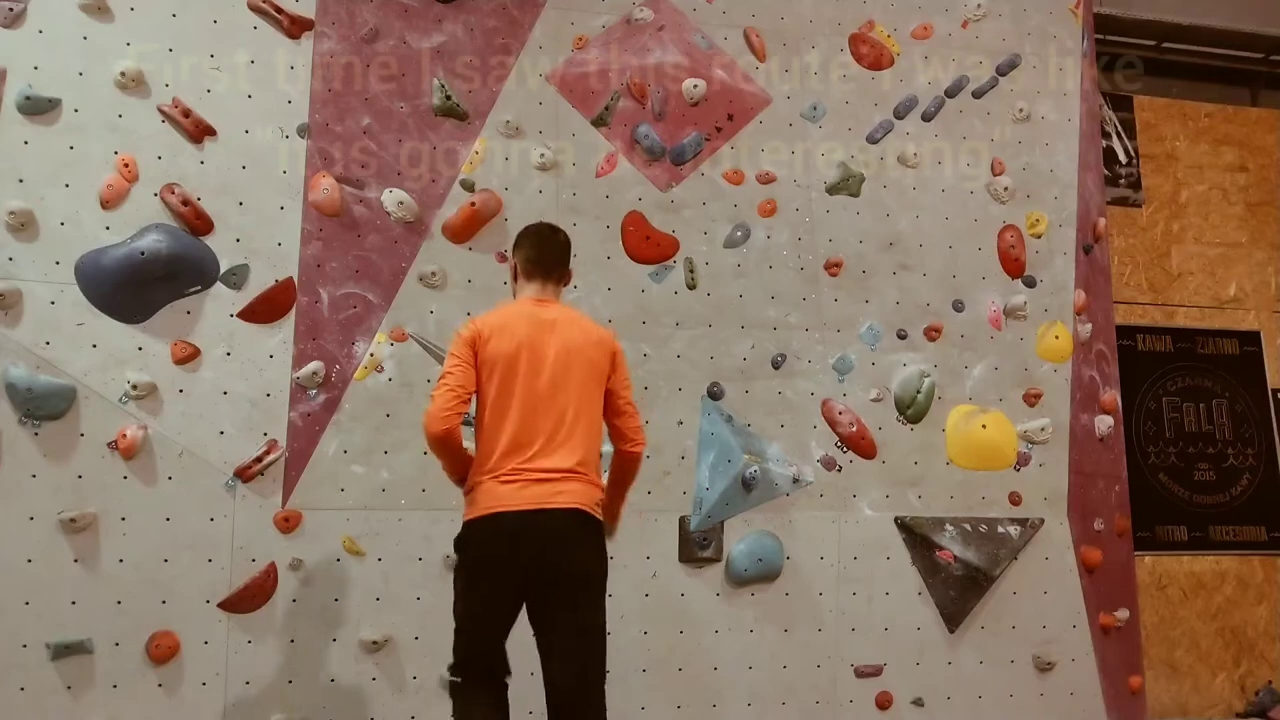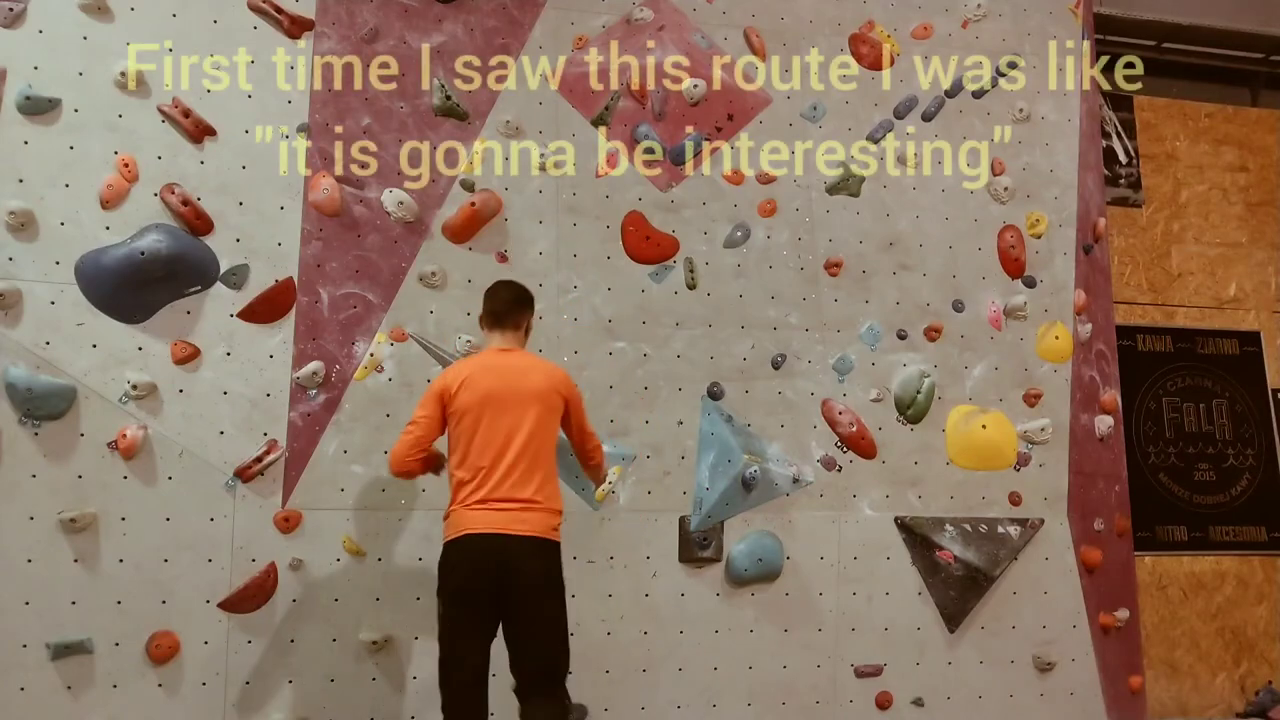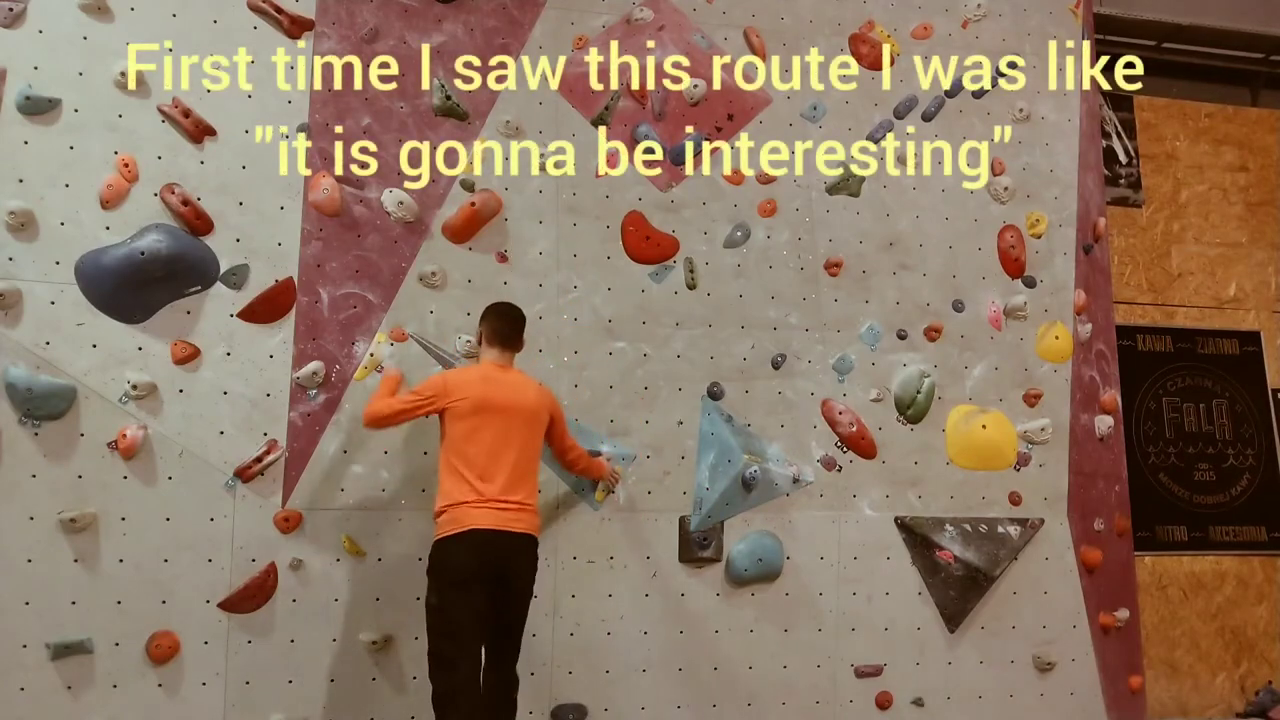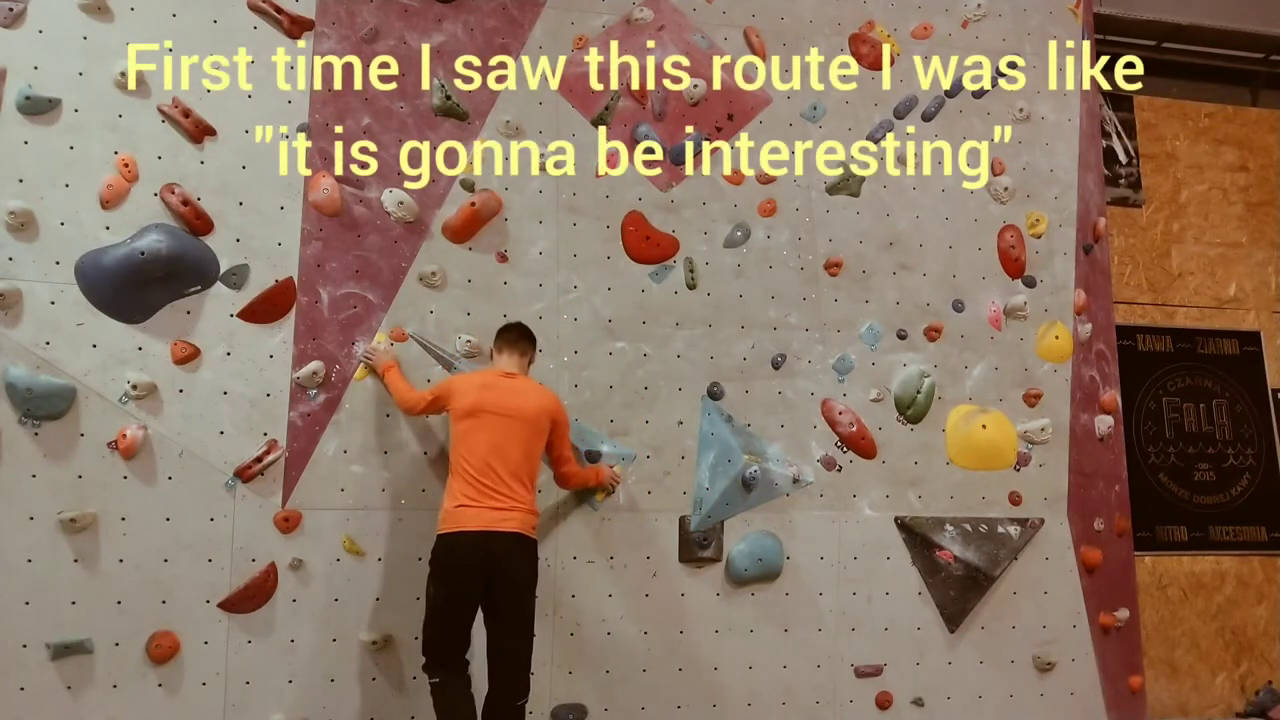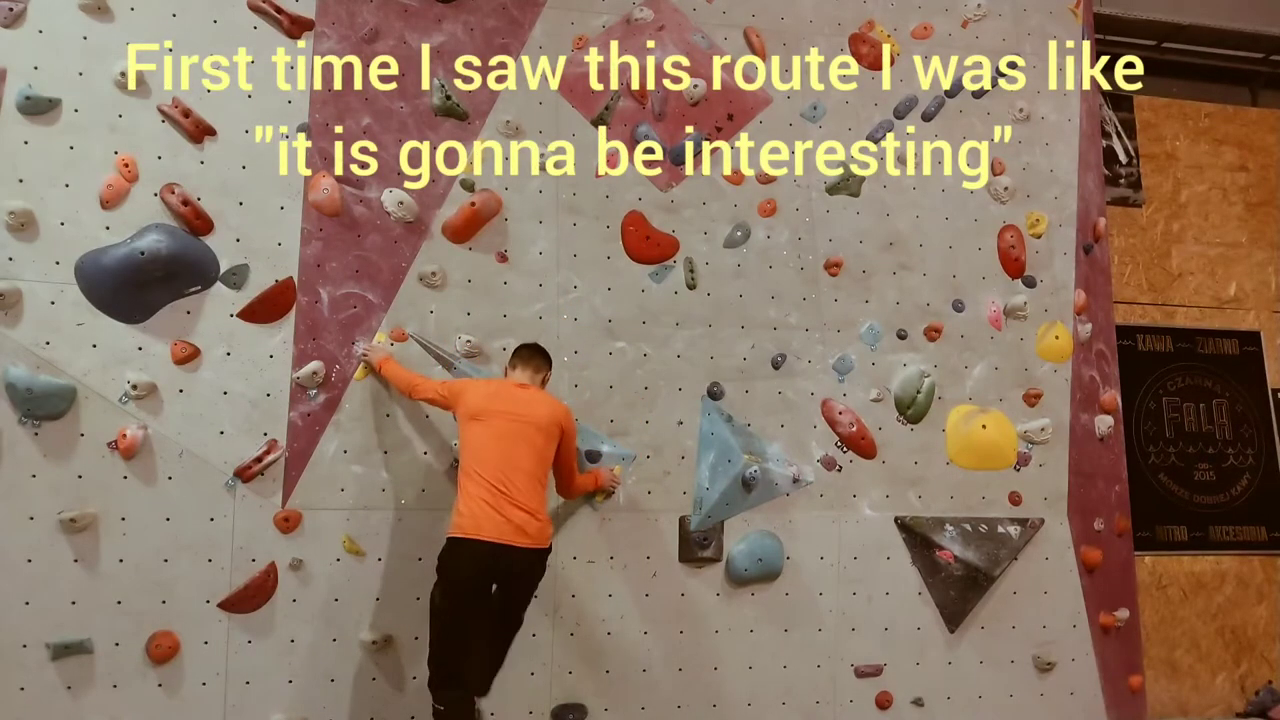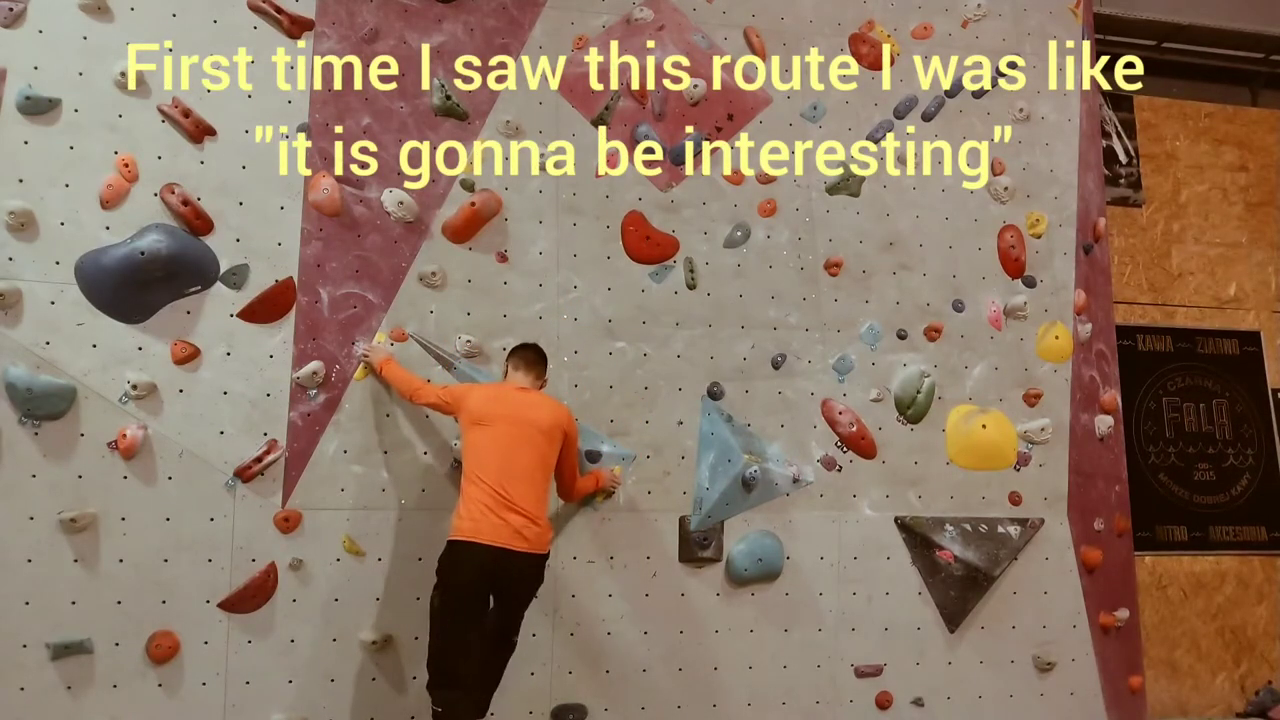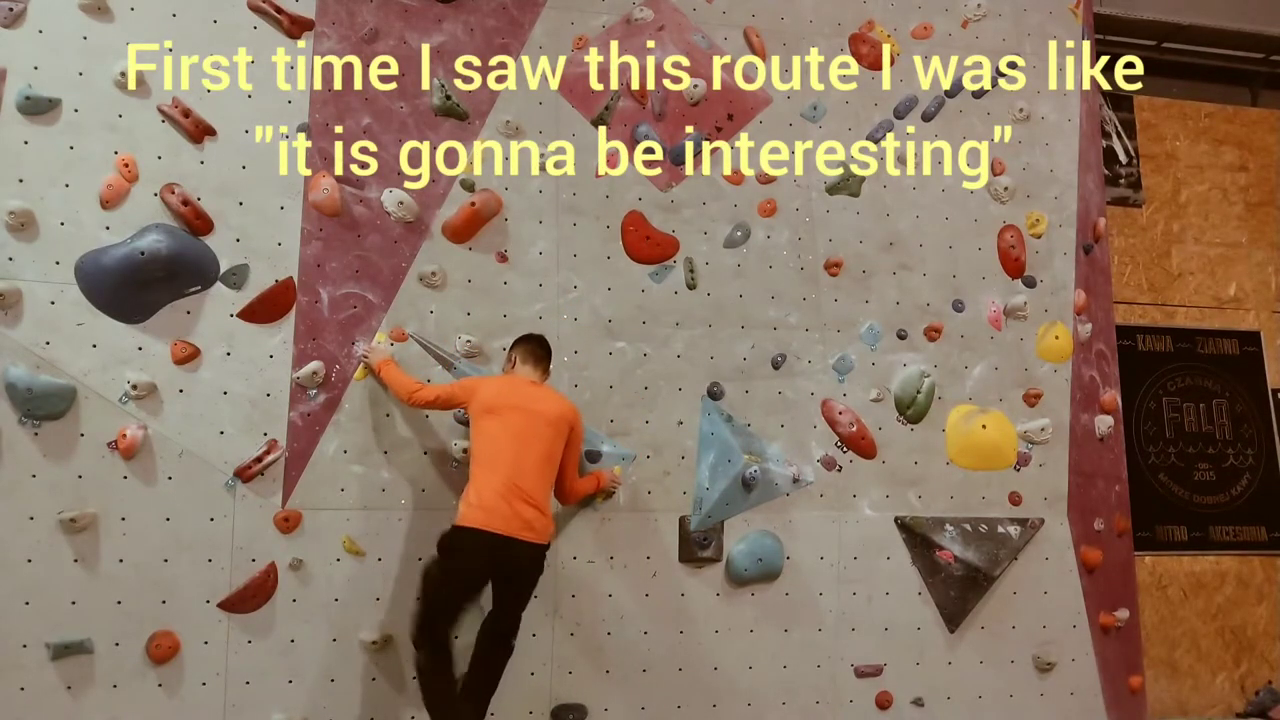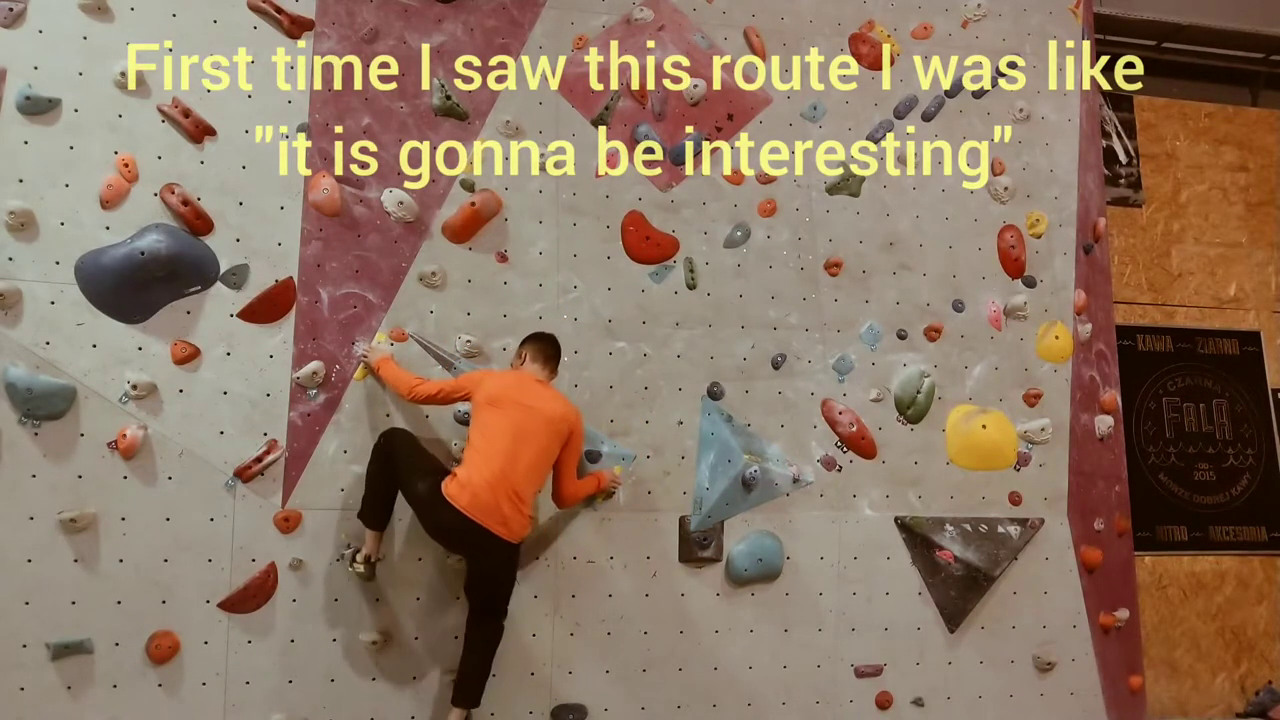
dt=0.5s
person 1, frame 1
left shoulder: (481, 330)
right shoulder: (600, 340)
left elbow: (439, 425)
right elbow: (632, 444)
left wrist: (468, 476)
right wrist: (610, 507)
left hip: (497, 520)
right hip: (573, 522)
left knee: (477, 676)
person 1, frame 2
left shoulder: (452, 379)
right shoulder: (556, 379)
left elbow: (401, 463)
right elbow: (592, 456)
right wrist: (598, 473)
left hip: (468, 542)
right hip: (535, 543)
person 1, frame 3
left shoulder: (452, 384)
right shoulder: (541, 397)
left elbow: (375, 415)
right elbow: (572, 459)
left wrist: (390, 382)
right wrist: (601, 468)
left hip: (462, 538)
right hip: (519, 541)
left knee: (455, 676)
right knee: (502, 664)
person 1, frame 4
left shoulder: (460, 387)
right shoulder: (548, 403)
left elbow: (410, 402)
right elbow: (567, 476)
left wrist: (387, 367)
right wrist: (598, 475)
left hip: (460, 537)
right hip: (517, 541)
left knee: (444, 659)
right knee: (510, 666)
person 1, frame 5
left shoulder: (471, 392)
right shoulder: (558, 412)
left elbow: (415, 386)
right elbow: (568, 486)
left wrist: (382, 362)
right wrist: (597, 479)
left hip: (471, 540)
right hip: (530, 546)
left knee: (451, 665)
right knee: (501, 625)
person 1, frame 6
left shoulder: (473, 396)
right shoulder: (560, 416)
left elbow: (417, 391)
right elbow: (569, 491)
left wrist: (384, 362)
right wrist: (598, 480)
left hip: (471, 546)
right hip: (529, 553)
left knee: (450, 667)
right knee: (499, 640)
person 1, frame 7
left shoulder: (483, 388)
right shoulder: (567, 412)
left elbow: (416, 395)
right elbow: (566, 493)
left wrist: (383, 364)
right wrist: (599, 480)
left hip: (475, 532)
right hip: (531, 545)
left knee: (431, 637)
right knee: (500, 636)
person 1, frame 8
left shoulder: (489, 380)
right shoulder: (569, 416)
left elbow: (416, 391)
right elbow: (564, 496)
left wrist: (382, 362)
right wrist: (598, 481)
left hip: (451, 509)
right hip: (503, 538)
left knee: (394, 440)
right knee: (487, 621)
left ankle: (368, 552)
